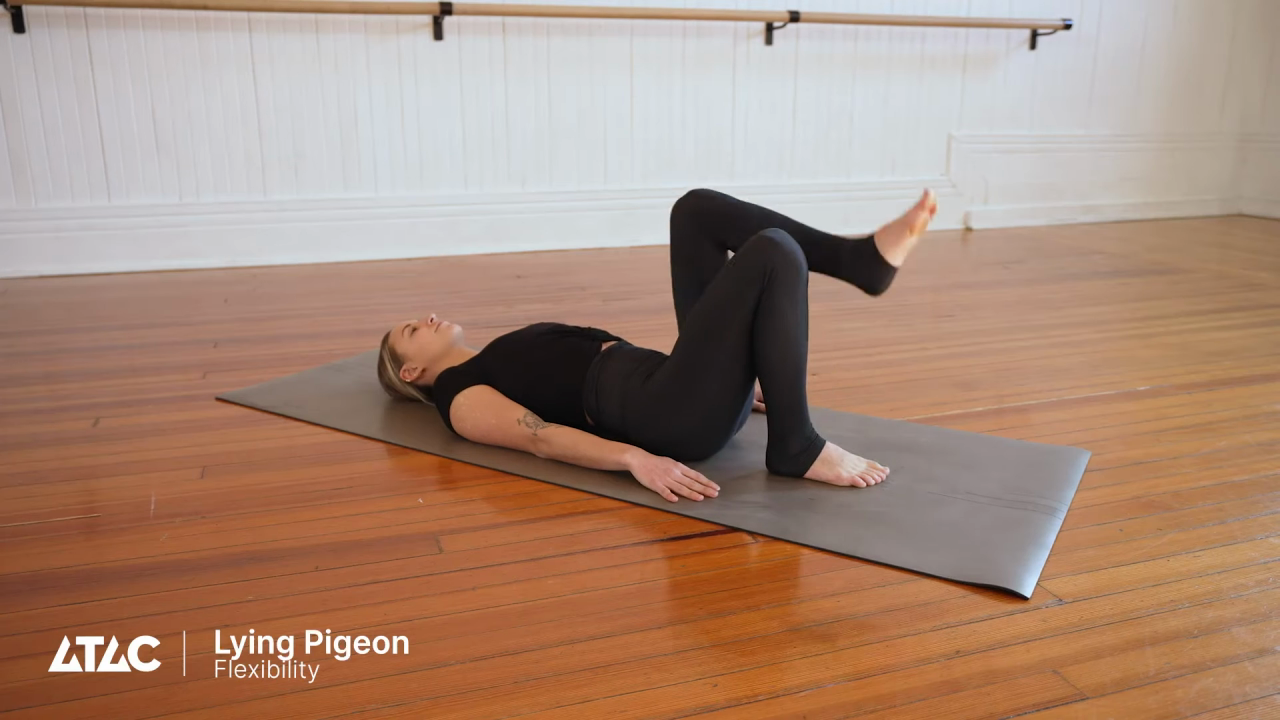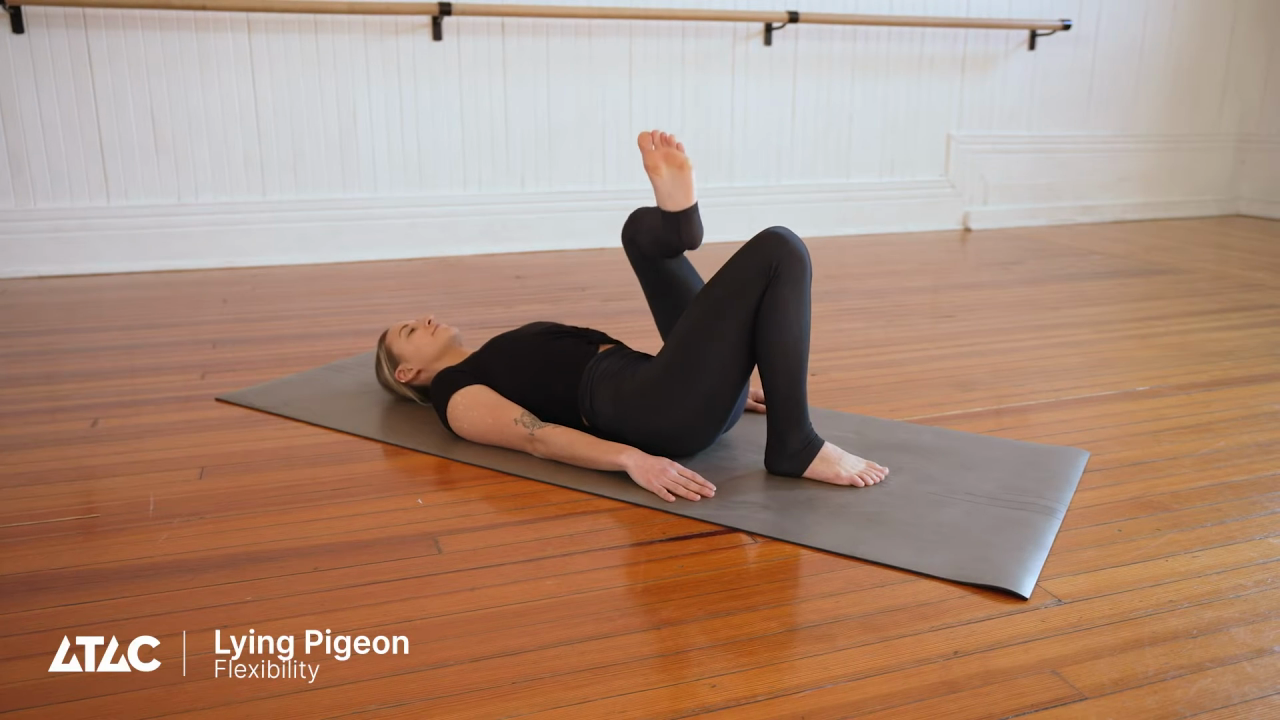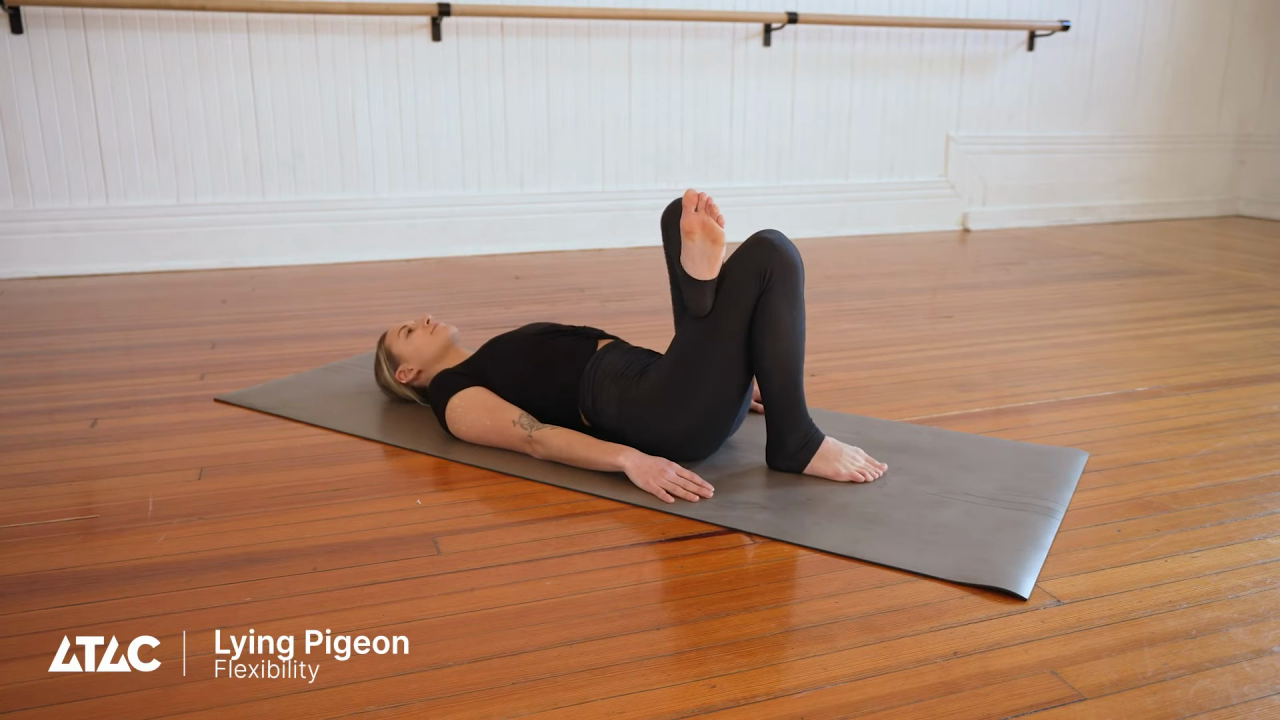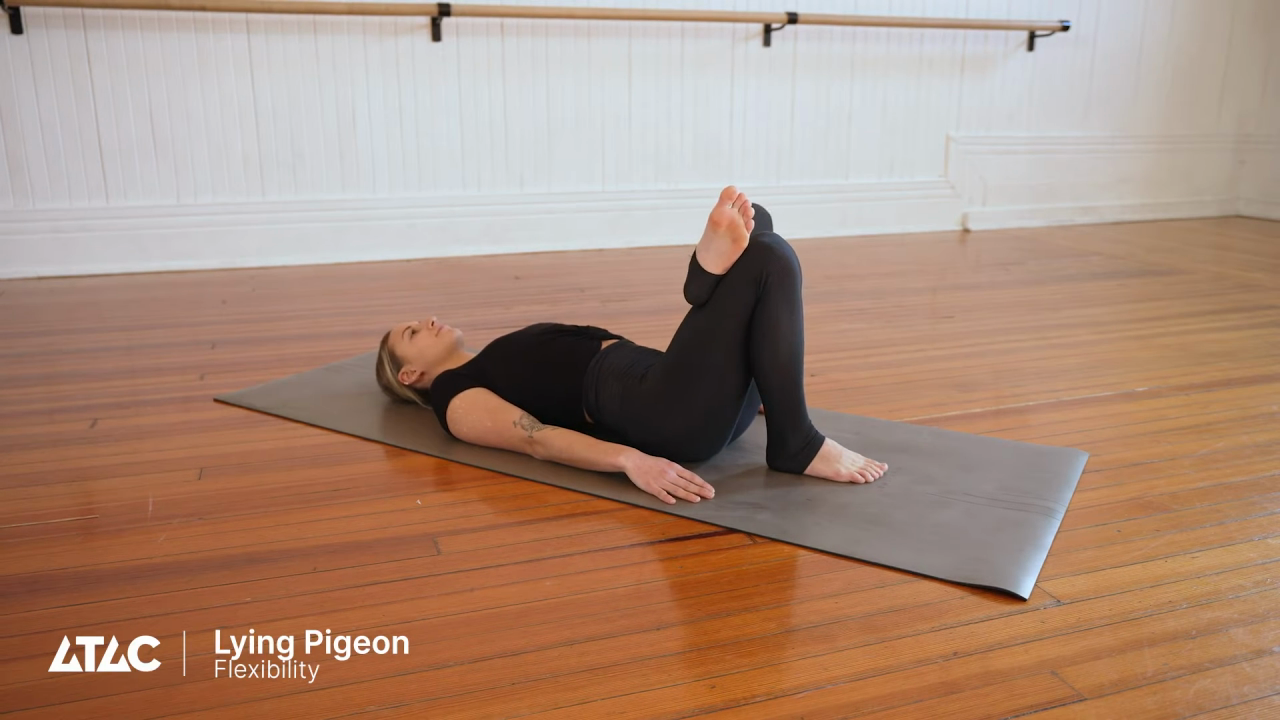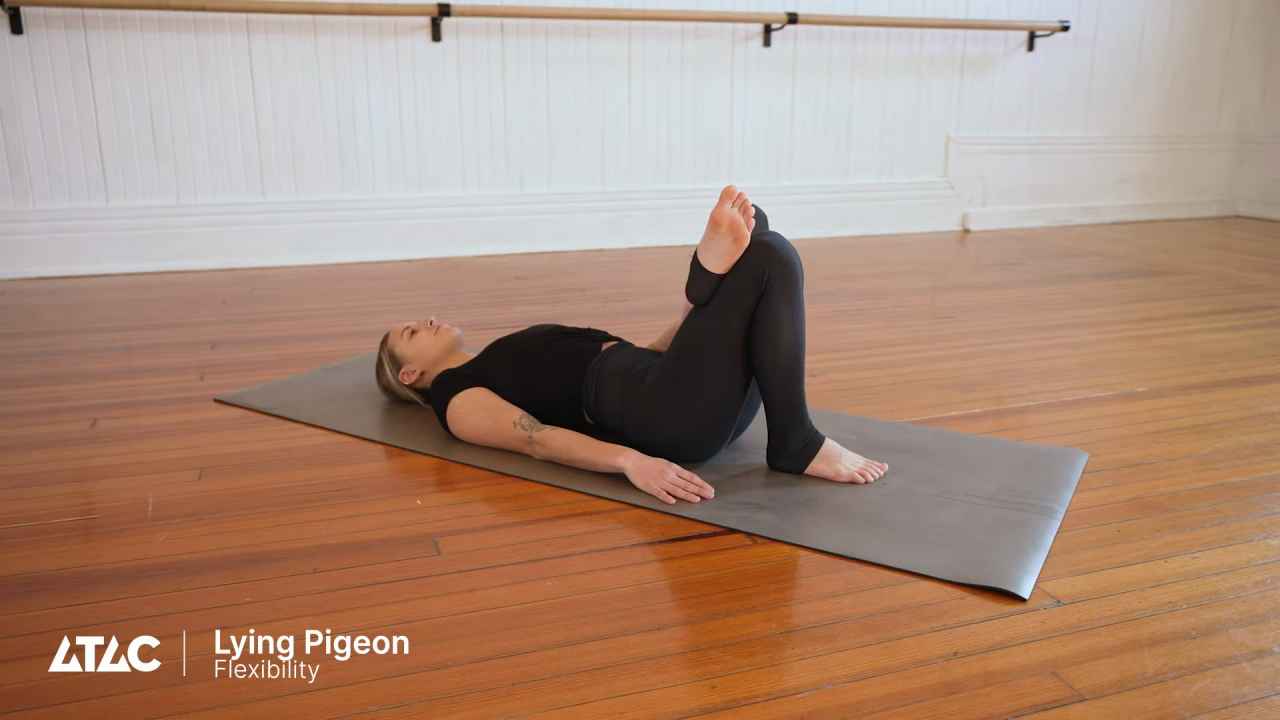
dt=1s
person 1, frame 1
left shoulder: (506, 367)
right shoulder: (465, 398)
right elbow: (541, 437)
left wrist: (740, 382)
right wrist: (639, 458)
left hip: (680, 390)
right hip: (676, 419)
left knee: (697, 209)
right knee: (773, 252)
left ankle: (867, 260)
right ankle: (797, 448)
person 1, frame 2
left shoulder: (508, 362)
right shoulder: (460, 399)
right elbow: (537, 438)
left wrist: (730, 376)
right wrist: (631, 458)
left hip: (693, 399)
right hip: (666, 415)
right knee: (778, 253)
left ankle: (675, 215)
right ankle: (795, 448)
person 1, frame 3
left shoulder: (502, 365)
right shoulder: (456, 399)
right elbow: (535, 439)
left wrist: (739, 379)
right wrist: (630, 458)
left hip: (673, 392)
right hip: (665, 417)
left knee: (682, 214)
right knee: (769, 254)
left ankle: (702, 275)
right ankle: (795, 443)
person 1, frame 4
left shoulder: (507, 368)
right shoulder: (459, 400)
right elbow: (537, 439)
left wrist: (745, 383)
right wrist: (630, 459)
left hip: (680, 395)
right hip: (667, 417)
right knee: (767, 261)
right ankle: (797, 445)
person 1, frame 5
left shoulder: (509, 367)
right shoulder: (458, 400)
right elbow: (537, 439)
left wrist: (692, 318)
right wrist: (629, 460)
left hip: (697, 400)
right hip: (668, 417)
right knee: (767, 261)
right ankle: (797, 446)
